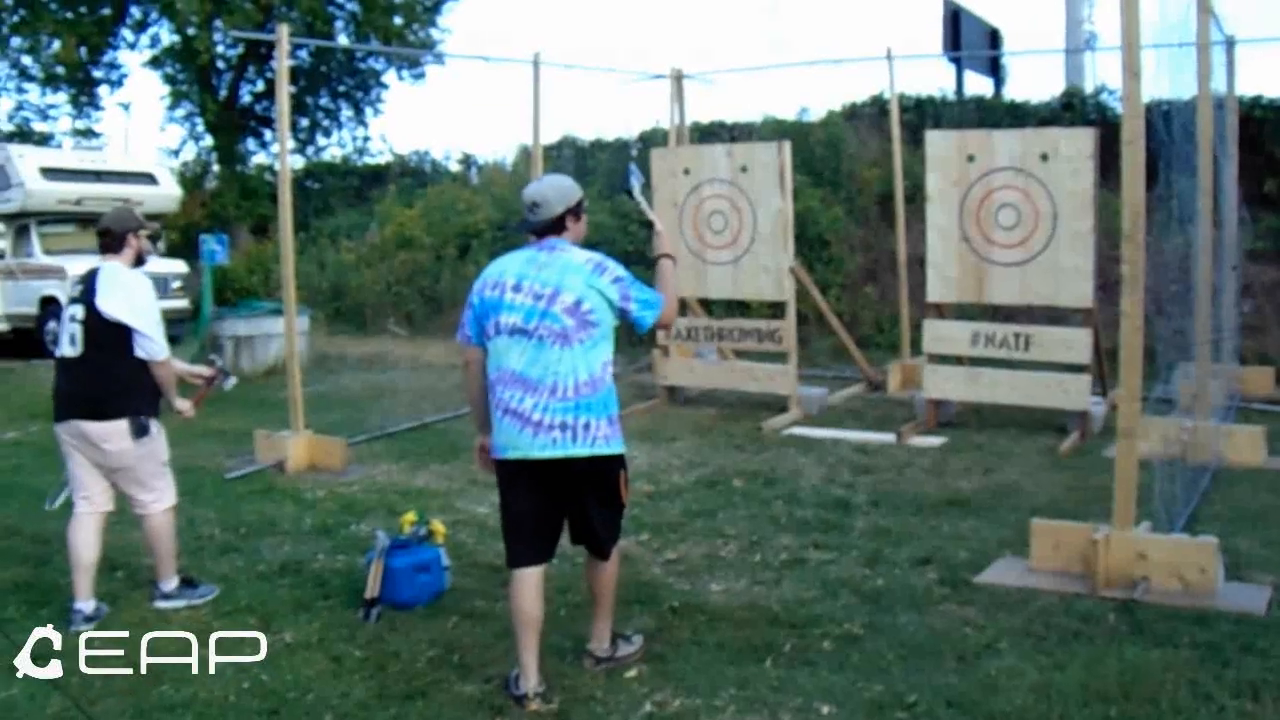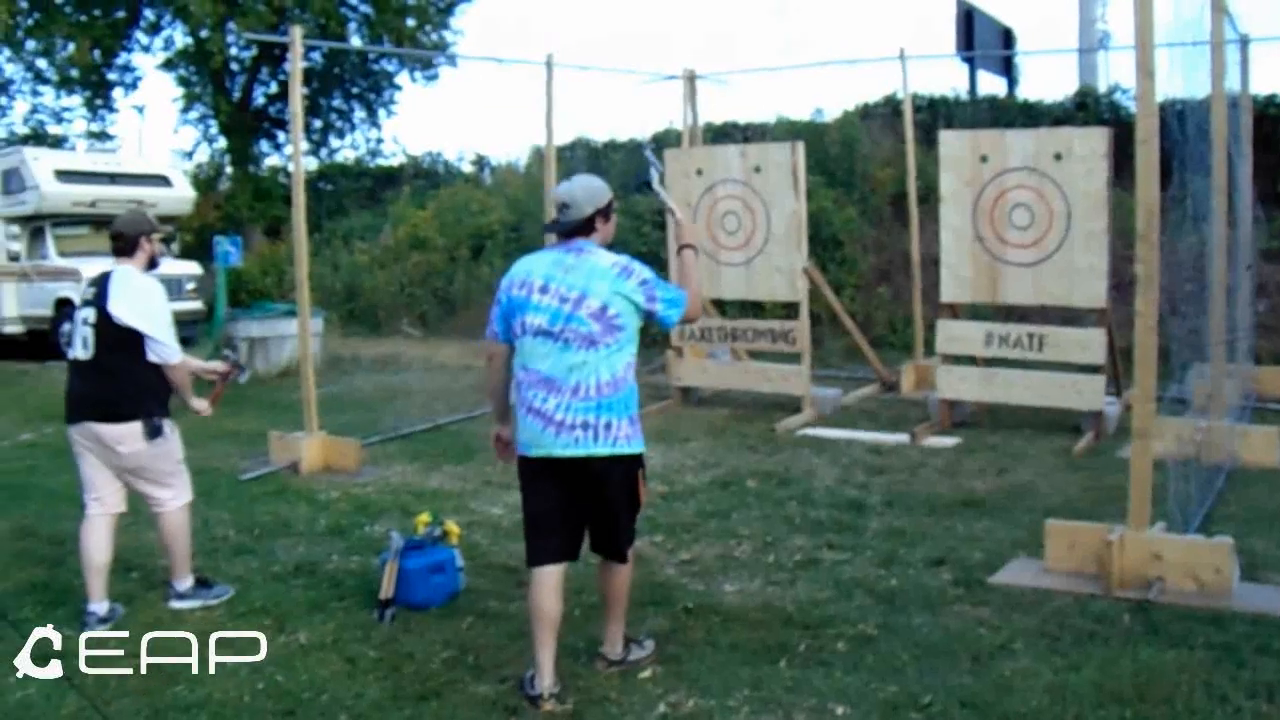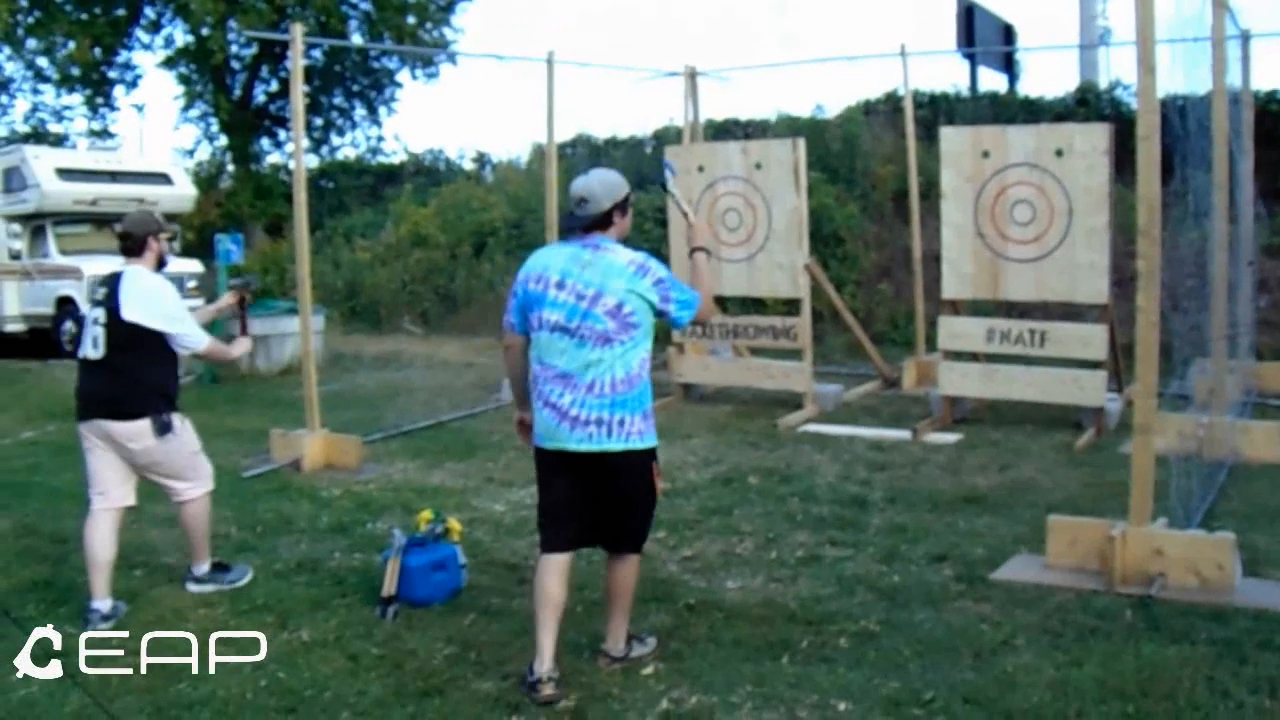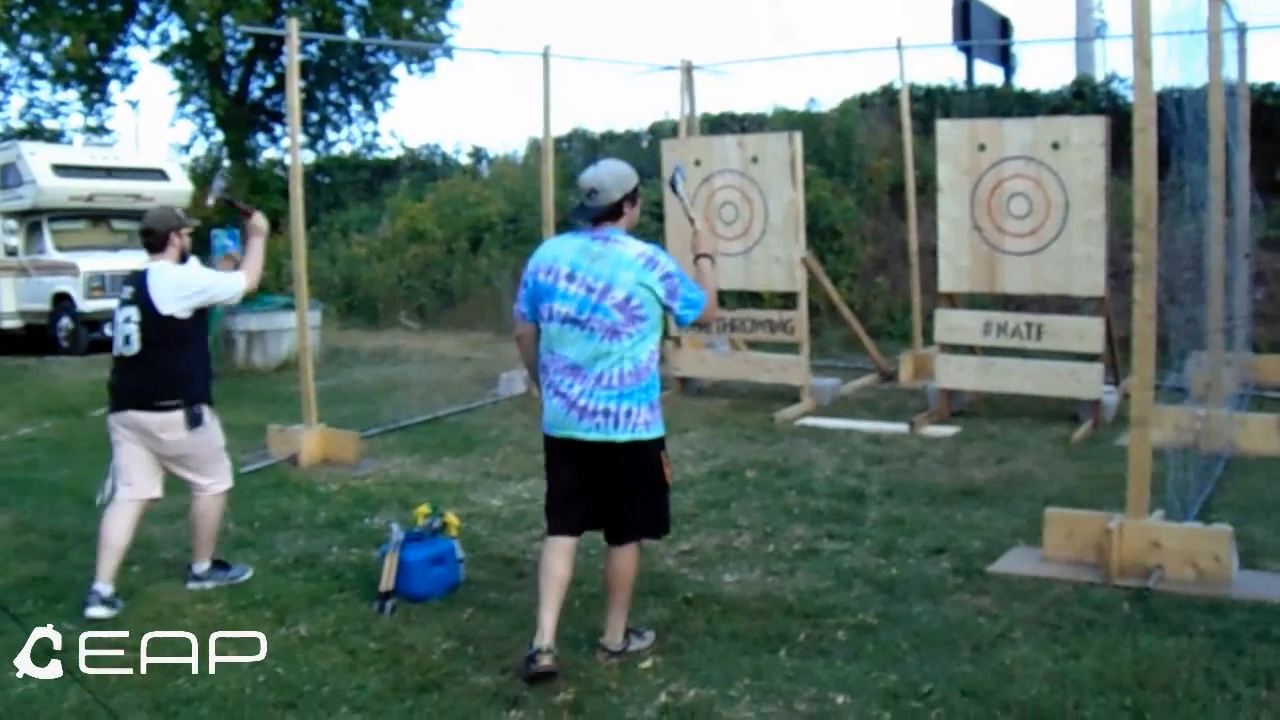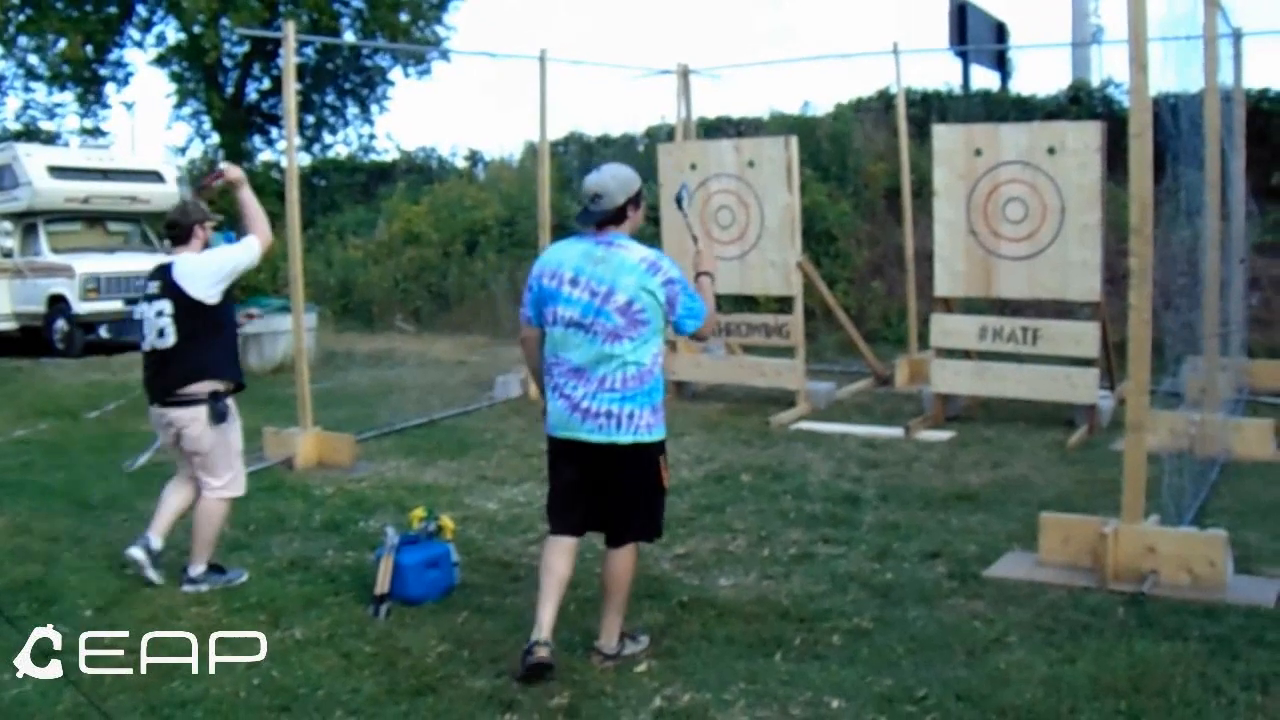
dt=0.2s
person 1, frame 1
left shoulder: (493, 276)
right shoulder: (599, 271)
left elbow: (473, 362)
right elbow: (664, 315)
left wrist: (483, 429)
right wrist: (665, 257)
left hip: (517, 442)
right hip: (589, 440)
left knee: (526, 559)
right knee: (602, 544)
left ankle: (529, 681)
right ankle: (602, 643)
person 1, frame 2
left shoulder: (520, 273)
right shoulder: (626, 275)
left elbow: (497, 355)
right elbow: (690, 308)
left wrist: (501, 419)
right wrist: (687, 250)
left hip: (540, 441)
right hip: (610, 440)
left knee: (548, 558)
right knee: (616, 549)
left ankle: (544, 680)
right ankle: (614, 646)
person 1, frame 3
left shoulder: (537, 265)
right shoulder: (641, 271)
left elbow: (513, 344)
right elbow: (702, 310)
left wrist: (522, 404)
right wrist: (699, 252)
left hip: (555, 433)
right hip: (623, 435)
left knee: (555, 547)
right knee: (624, 543)
left ankle: (544, 667)
right ankle: (617, 643)
person 1, frame 4
left shoulder: (547, 255)
right shoulder: (650, 263)
left elbow: (524, 333)
right elbow: (705, 312)
left wrist: (543, 387)
right wrist: (704, 258)
left hip: (564, 421)
right hip: (629, 424)
left knee: (561, 529)
right knee: (624, 534)
left ankle: (544, 641)
right ankle: (615, 637)
person 1, frame 5
left shoulder: (552, 259)
right shoulder: (653, 268)
left elbow: (529, 337)
right elbow: (703, 327)
left wrist: (548, 392)
right wrist: (705, 276)
left hip: (567, 423)
right hip: (631, 426)
left knee: (563, 529)
right knee: (622, 536)
left ankle: (541, 637)
right ankle: (610, 640)
person 2, frame 1
left shoulder: (86, 285)
right shoulder: (132, 282)
right elbow: (153, 354)
left wrist: (186, 369)
right wrist: (175, 398)
left hip: (72, 415)
right hip: (120, 418)
left knee: (88, 506)
right knee: (156, 499)
left ankle: (83, 606)
right ankle: (169, 586)
person 2, frame 2
left shoulder: (98, 288)
right shoulder: (143, 287)
right elbow: (166, 359)
left wrist: (202, 366)
right wrist: (191, 399)
left hip: (85, 418)
right hip: (132, 420)
left knee: (99, 507)
right knee: (172, 498)
left ankle: (97, 609)
right ankle: (184, 586)
person 2, frame 3
left shoulder: (108, 287)
right shoulder: (153, 288)
right elbow: (195, 344)
left wrist: (218, 308)
right wrist: (231, 351)
left hip: (95, 416)
right hip: (141, 417)
left knee: (105, 504)
right knee: (194, 483)
left ankle: (100, 606)
right ankle: (202, 570)
person 2, frame 4
left shoulder: (134, 283)
right shoulder: (178, 279)
right elbow: (245, 281)
left wrist: (218, 274)
right wrist: (257, 236)
left hip: (127, 409)
right hip: (174, 411)
left knee: (127, 496)
right knee: (212, 481)
left ankle: (101, 590)
right ankle: (203, 568)
person 2, frame 5
left shoulder: (157, 281)
right shoulder: (204, 268)
right elbow: (262, 239)
left wrist: (231, 320)
right wrist: (241, 185)
left hip: (164, 402)
right hip: (202, 404)
left knee: (189, 476)
right knee: (221, 484)
left ankle: (149, 543)
right ankle: (198, 571)
